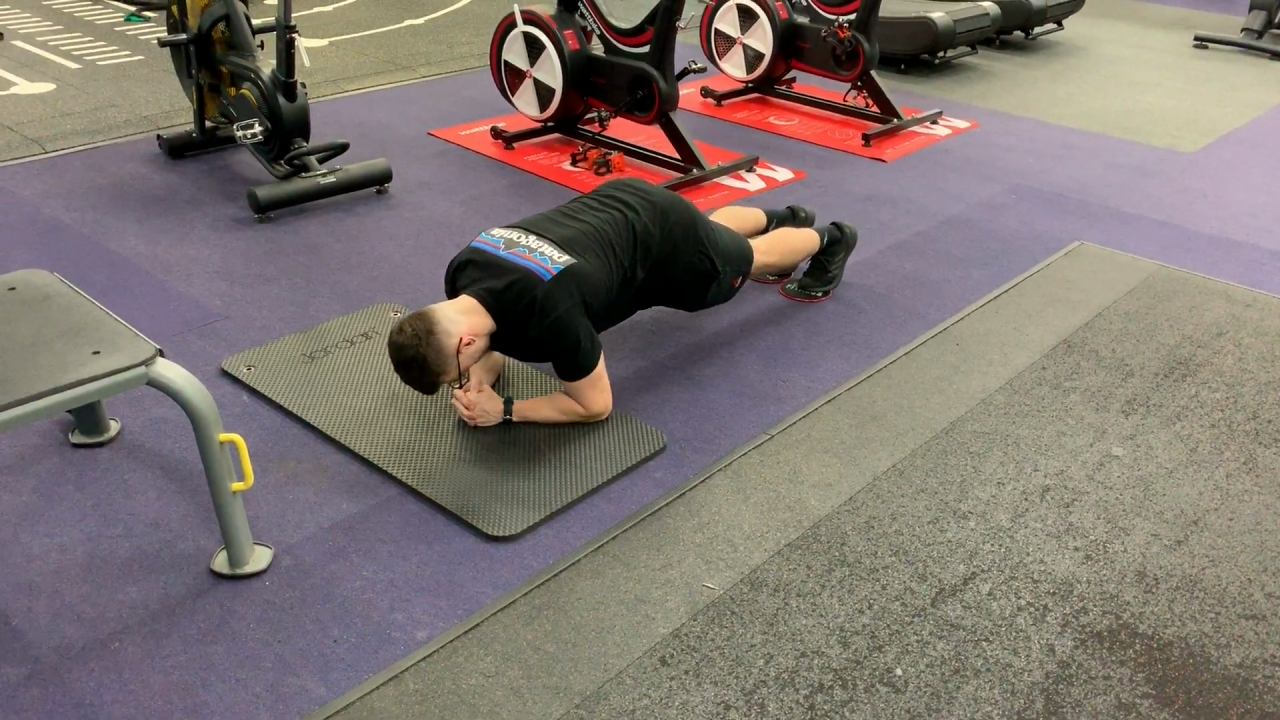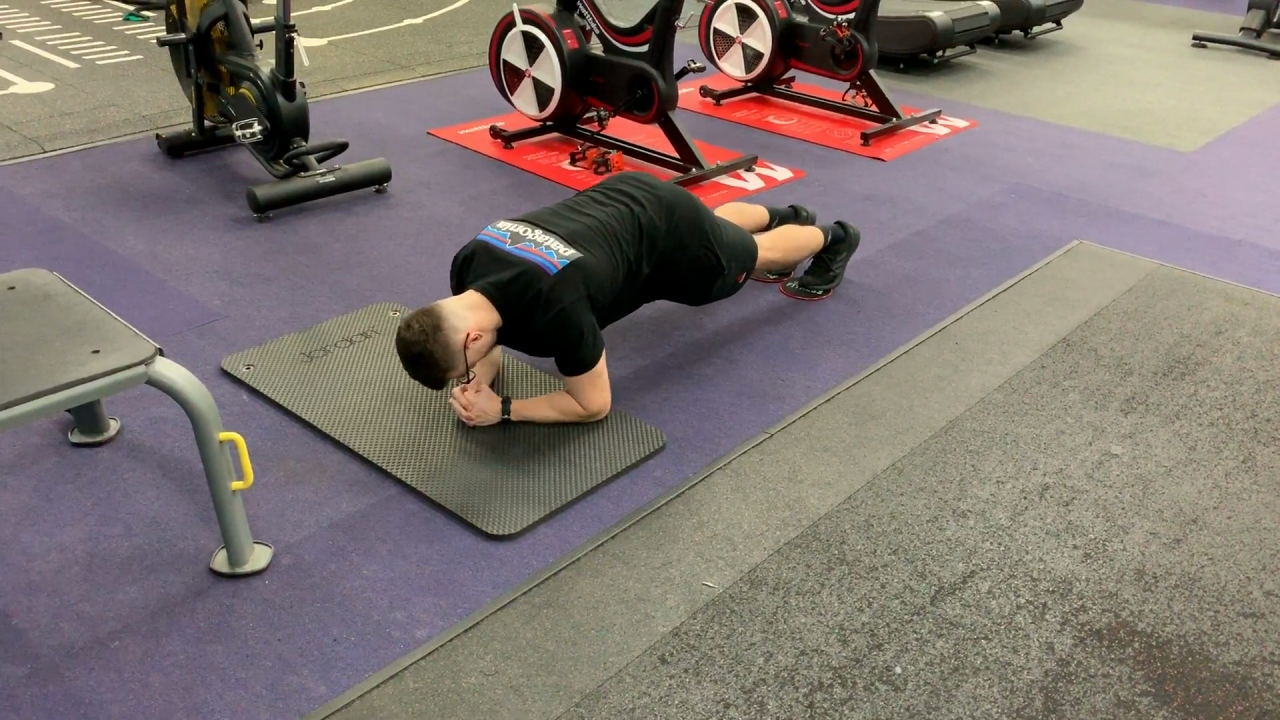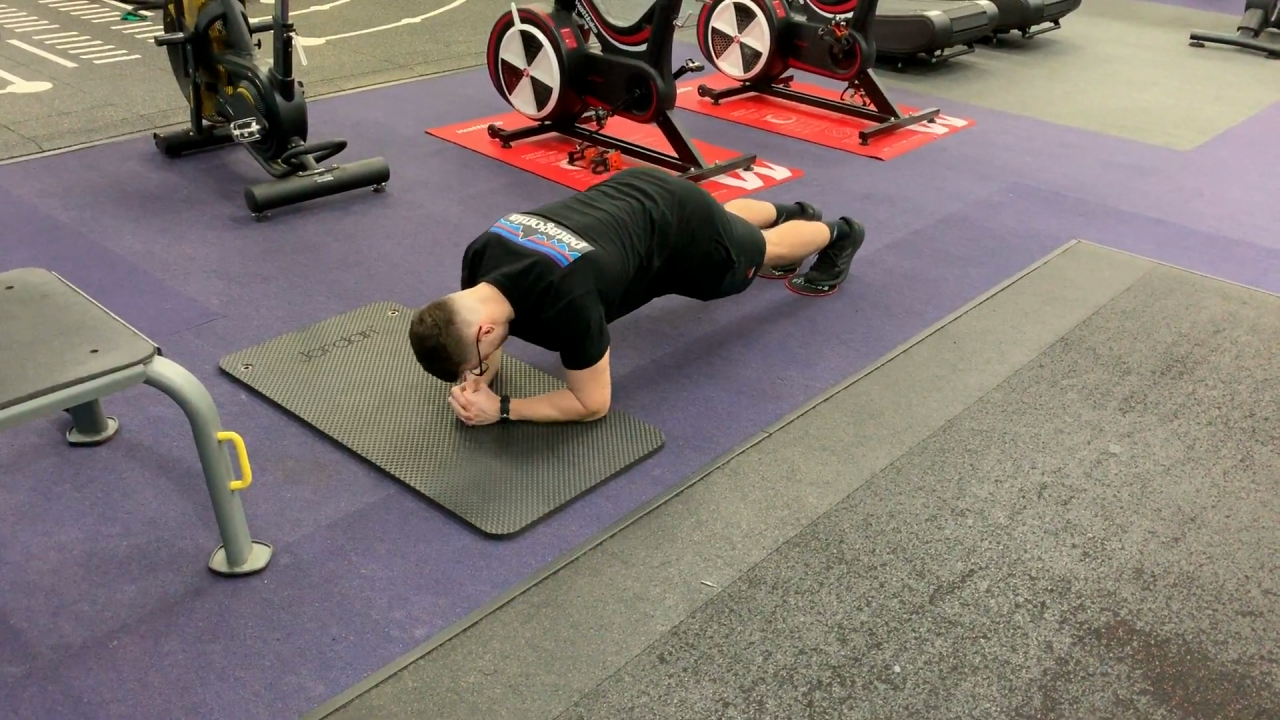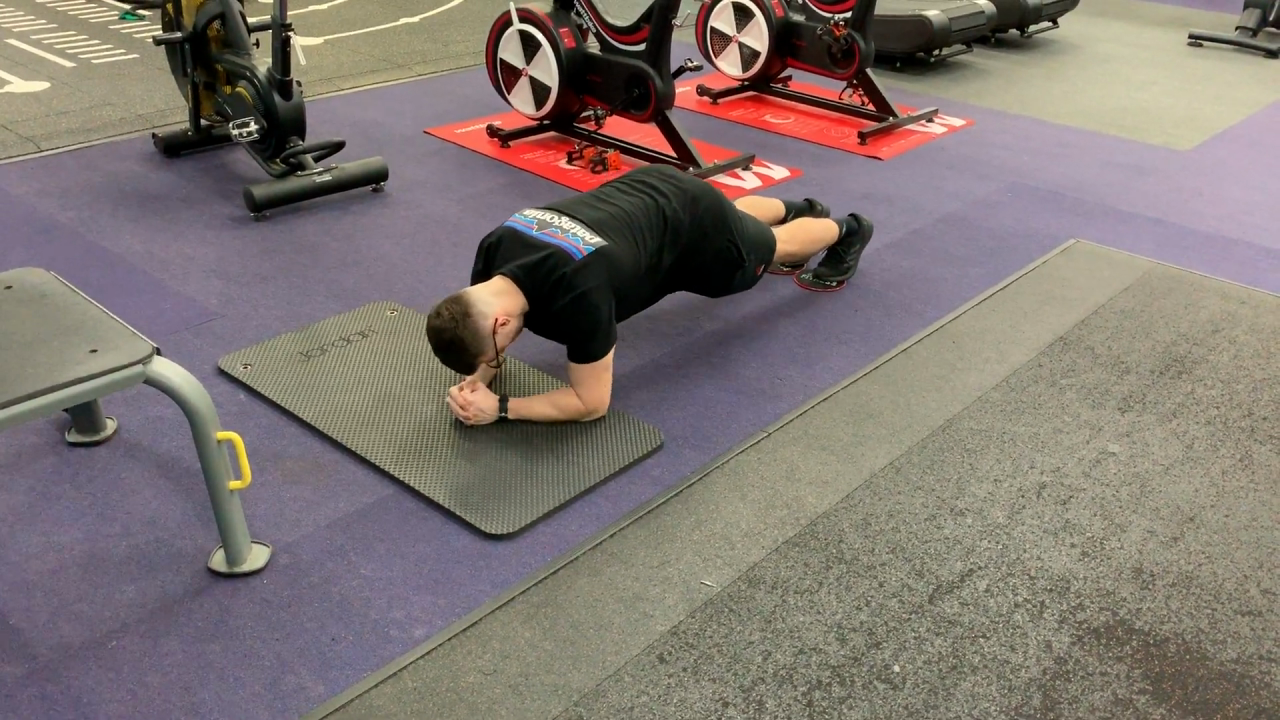
dt=0.2s
person 1, frame 1
left shoulder: (549, 313)
right shoulder: (463, 274)
left elbow: (596, 405)
right elbow: (492, 347)
left wrist: (503, 409)
right wrist: (479, 382)
left hip: (666, 240)
right hip: (621, 204)
left knee: (750, 259)
right knee: (716, 230)
left ankle: (829, 239)
right ankle: (785, 218)
person 1, frame 2
left shoulder: (554, 308)
right shoulder: (469, 267)
left elbow: (594, 405)
right elbow: (490, 352)
left wrist: (502, 408)
right wrist: (476, 384)
left hip: (672, 233)
right hip: (625, 196)
left knee: (757, 256)
right knee: (720, 224)
left ankle: (833, 238)
right ankle: (786, 217)
person 1, frame 3
left shoulder: (565, 300)
right shoulder: (480, 260)
left elbow: (593, 404)
right elbow: (484, 350)
left wrist: (501, 407)
right wrist: (473, 382)
left hip: (683, 231)
right hip: (636, 193)
left knee: (764, 250)
right knee: (726, 218)
left ankle: (837, 234)
right ankle: (791, 214)
person 1, frame 4
left shoulder: (578, 294)
right shoulder: (494, 253)
left elbow: (591, 403)
right elbow: (482, 345)
left wrist: (500, 408)
right wrist: (473, 381)
left hip: (696, 226)
right hip: (648, 191)
left knee: (773, 248)
right knee: (737, 215)
left ankle: (847, 230)
right ankle: (799, 210)
